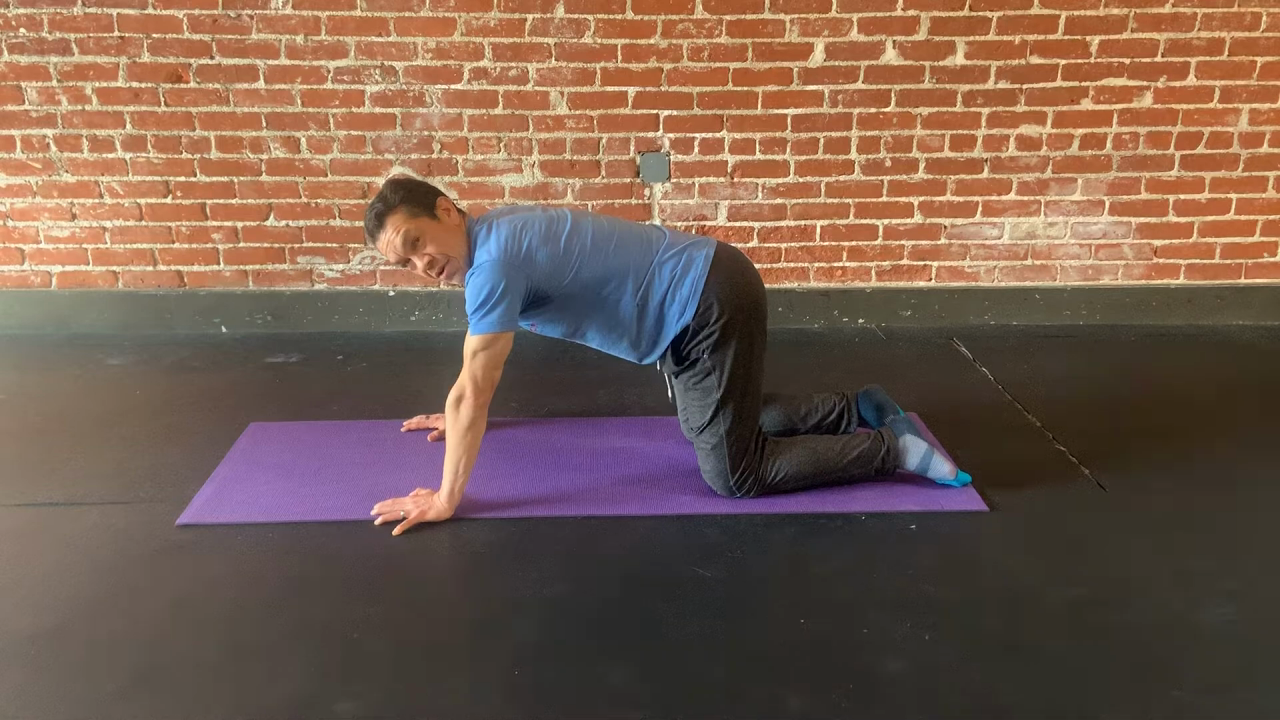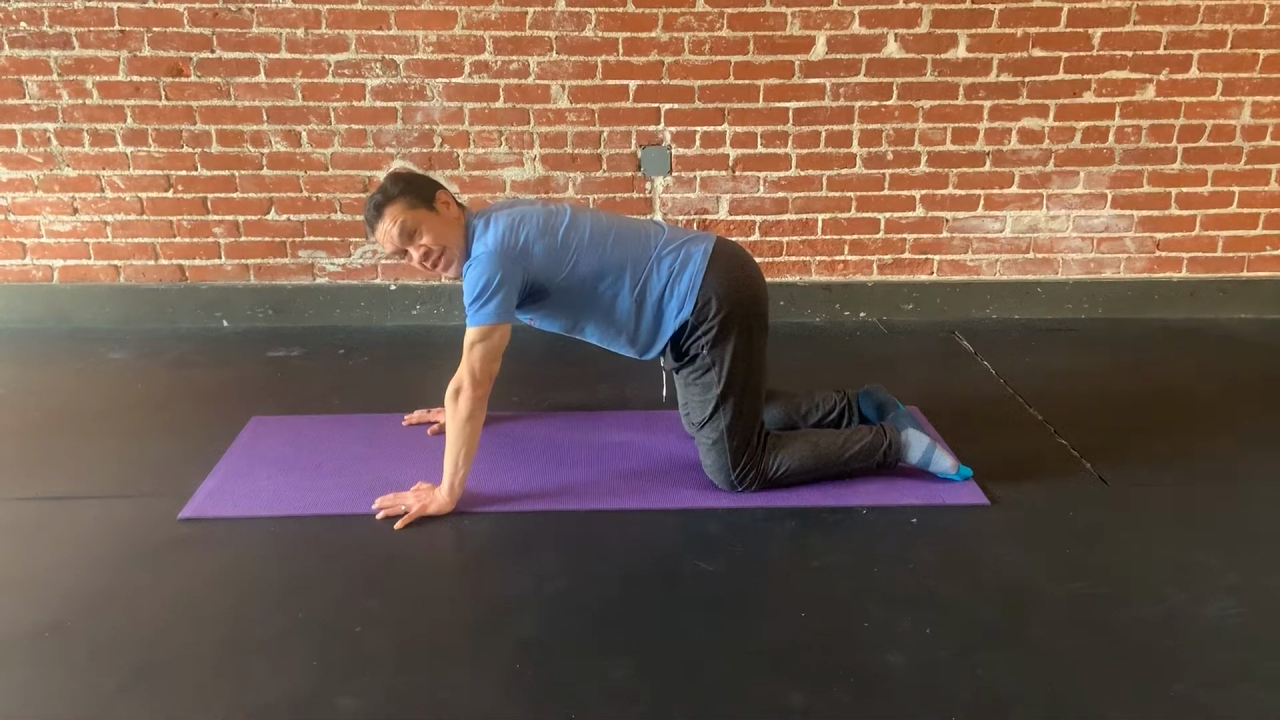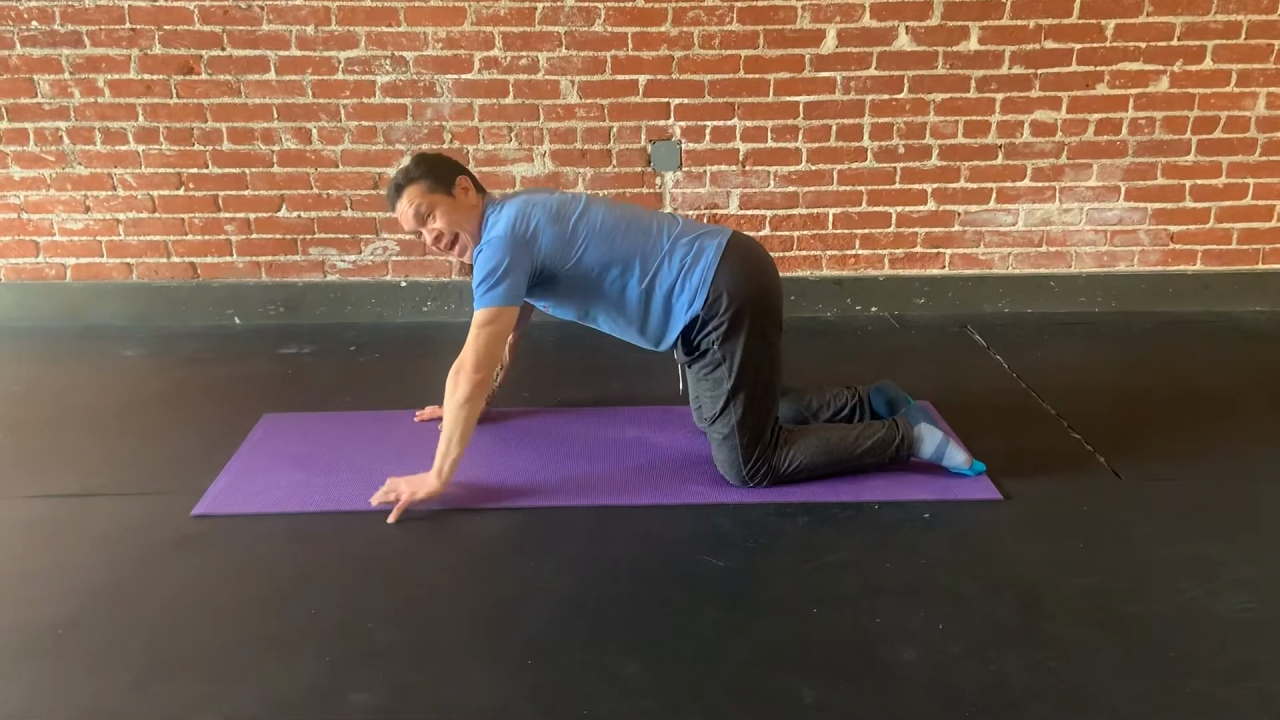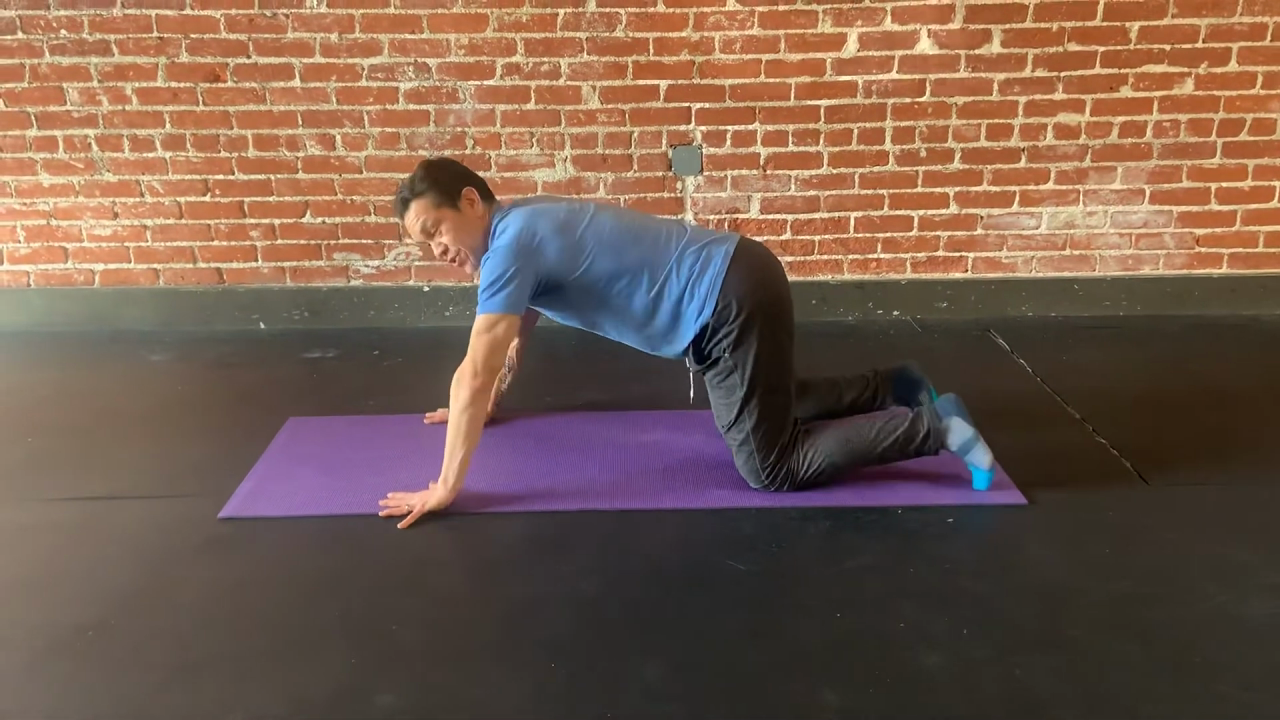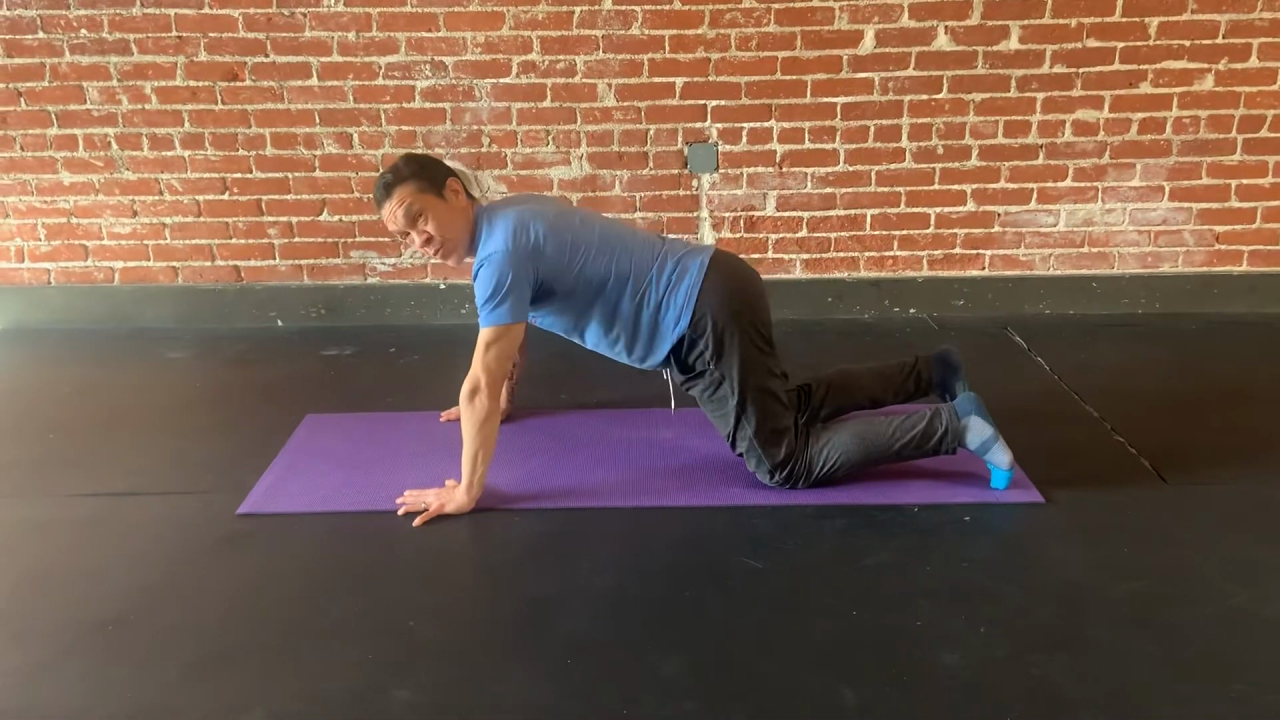
dt=1s
person 1, frame 1
left shoulder: (492, 259)
right shoulder: (488, 234)
left elbow: (472, 391)
left wrist: (445, 499)
right wrist: (459, 414)
left hip: (712, 305)
right hip: (703, 290)
left knee: (733, 473)
right knee: (716, 421)
left ankle: (893, 447)
right ankle: (856, 411)
person 1, frame 2
left shoulder: (490, 253)
right shoulder: (491, 228)
left elbow: (470, 384)
left wrist: (447, 492)
right wrist: (461, 408)
left hip: (712, 298)
right hip: (704, 285)
left knee: (735, 468)
right knee: (718, 417)
left ankle: (893, 441)
right ankle: (858, 409)
person 1, frame 3
left shoulder: (502, 236)
right shoulder: (514, 219)
left elbow: (471, 367)
right elbow: (508, 329)
left wrist: (438, 474)
right wrist: (471, 399)
left hip: (724, 293)
right hip: (721, 278)
left knee: (748, 463)
right knee: (731, 411)
left ankle: (908, 436)
right ankle: (870, 405)
person 1, frame 4
left shoulder: (509, 244)
right shoulder: (521, 226)
left elbow: (473, 374)
right elbow: (515, 330)
left wrist: (446, 486)
right wrist: (483, 402)
left hip: (732, 300)
right hip: (735, 280)
left knee: (771, 467)
right knee: (764, 410)
left ankle: (934, 428)
right ankle: (888, 390)
person 1, frame 5
left shoulder: (501, 249)
right shoulder: (506, 219)
left elbow: (480, 384)
right elbow: (514, 331)
left wrist: (466, 491)
right wrist: (495, 401)
left hip: (707, 313)
right hip: (710, 292)
left knee: (784, 461)
right knee: (791, 410)
left ankle: (953, 425)
right ankle: (932, 375)
